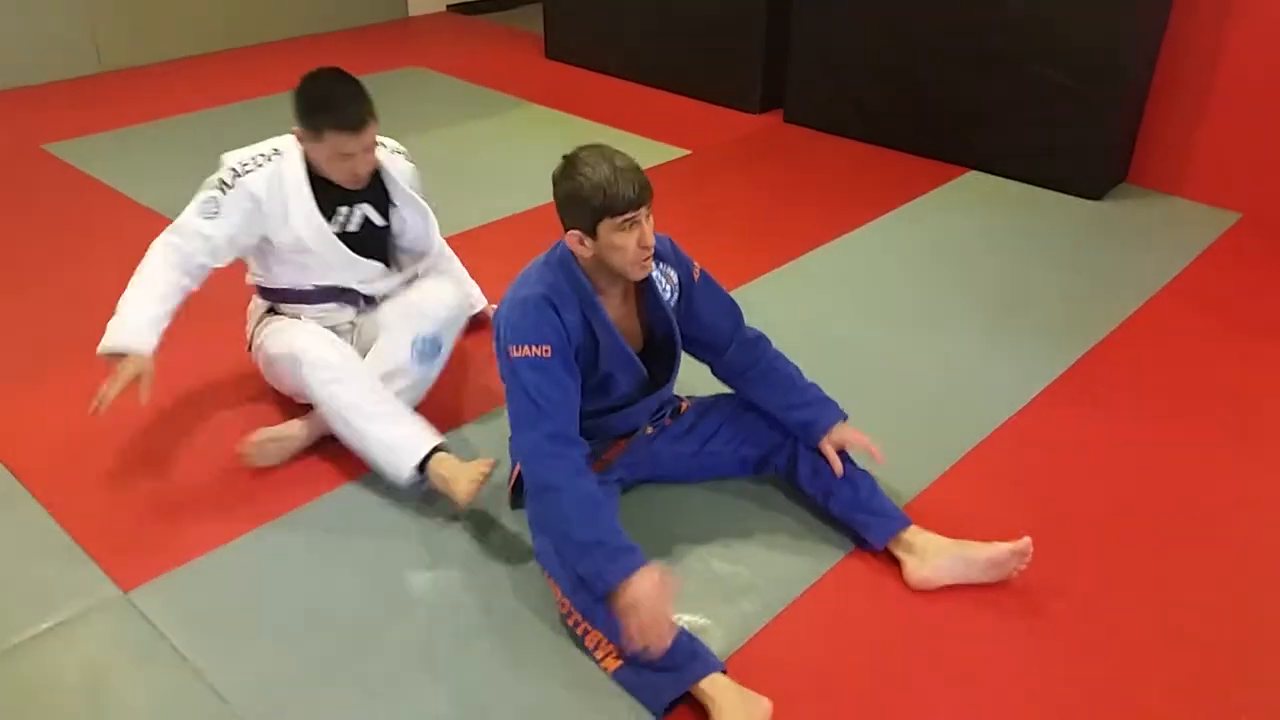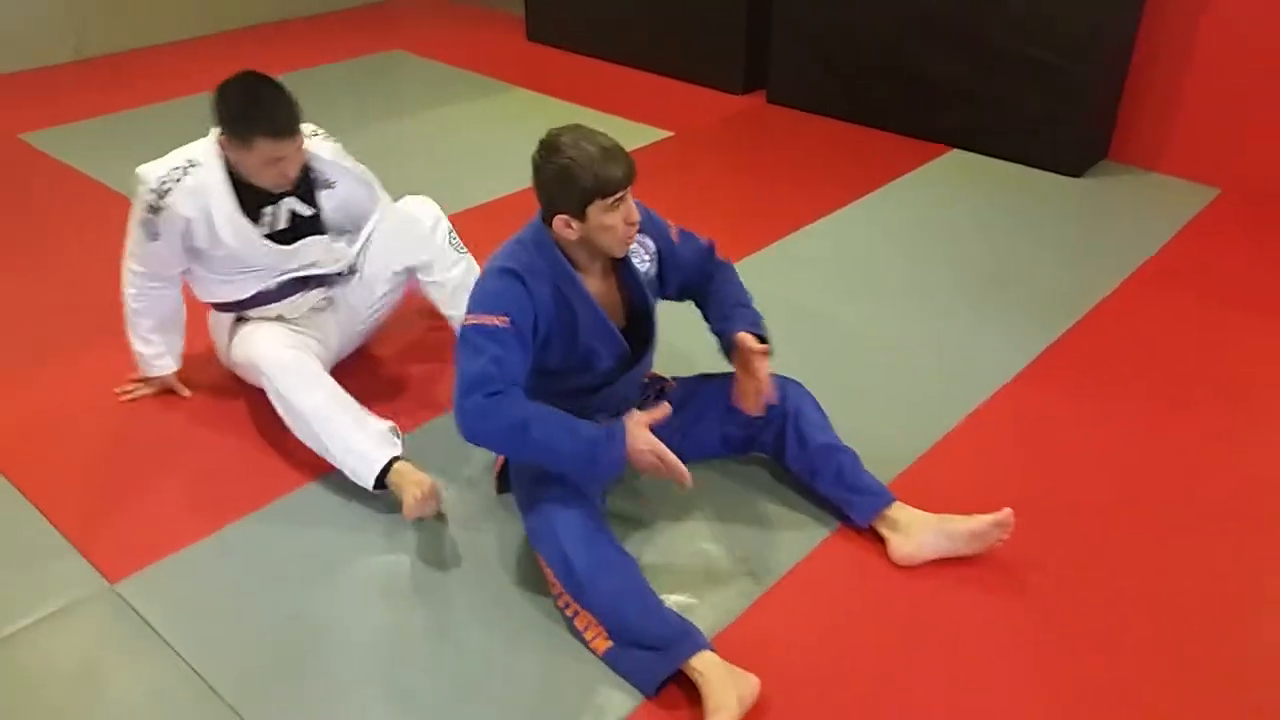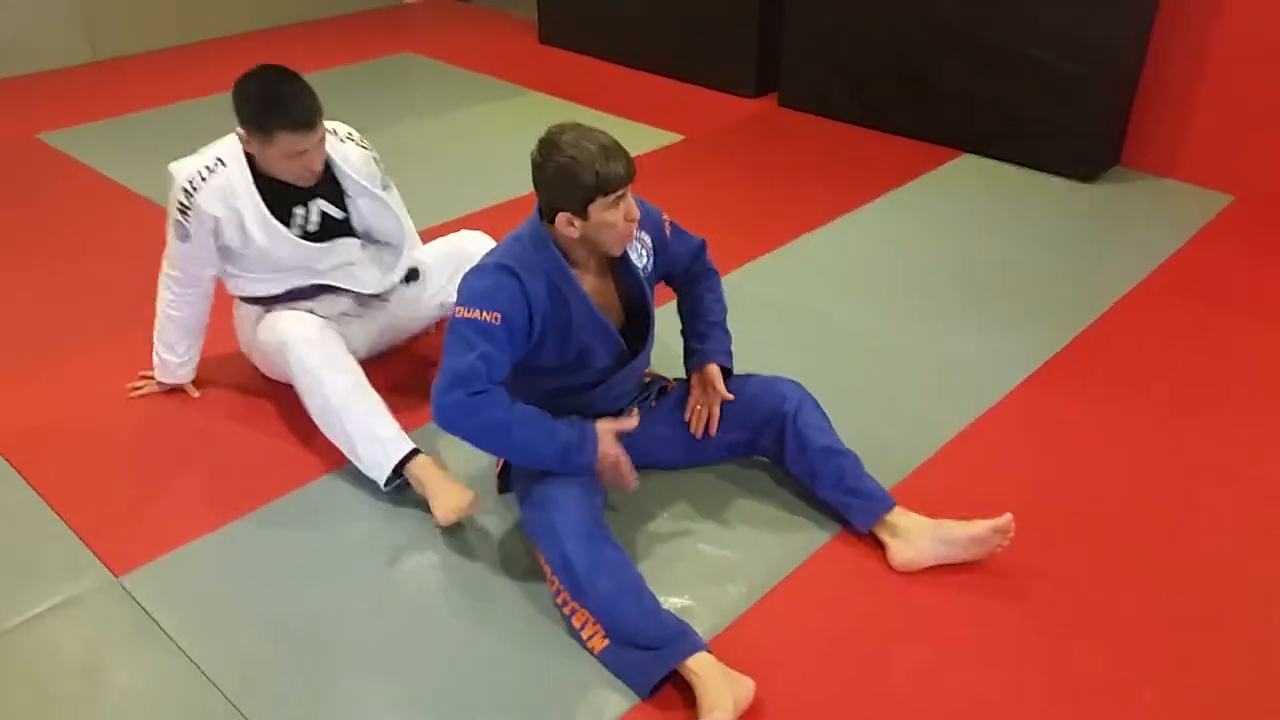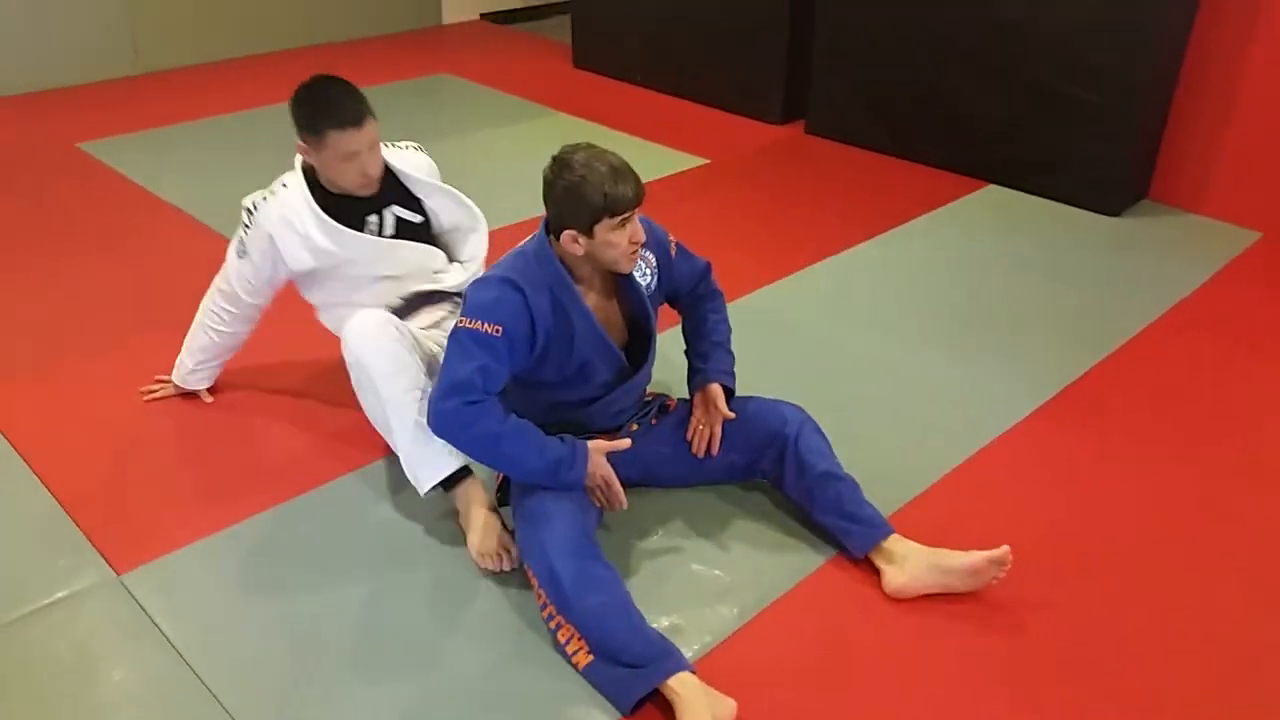
dt=0.3s
person 1, frame 1
left shoulder: (661, 261)
right shoulder: (535, 311)
left elbow: (737, 348)
right elbow: (550, 456)
left wrist: (821, 415)
right wrist: (621, 568)
left hip: (652, 424)
right hip: (572, 458)
left knee: (790, 428)
right knee: (579, 555)
left ankle: (914, 546)
person 1, frame 2
left shoulder: (638, 232)
right shoulder: (510, 286)
left elbow: (708, 271)
right elbow: (482, 411)
left wrist: (741, 334)
right wrist: (610, 444)
left hip: (635, 408)
right hip: (561, 440)
left knee: (776, 401)
right knee: (566, 533)
left ankle: (898, 522)
right ankle: (709, 672)
person 1, frame 3
left shoulder: (635, 226)
right shoulder: (505, 283)
left elbow: (696, 270)
right elbow: (460, 403)
left wrist: (709, 357)
right wrist: (581, 444)
left hip: (633, 406)
right hip: (555, 443)
left knee: (778, 402)
right knee: (565, 528)
left ankle: (898, 528)
person 1, frame 4
left shoulder: (643, 247)
right shoulder: (509, 296)
left elbow: (701, 291)
right elbow: (456, 410)
left wrist: (713, 377)
right wrist: (568, 463)
left hip: (635, 425)
right hip: (558, 457)
left knee: (781, 426)
right knee: (556, 546)
left ankle: (895, 554)
person 2, frame 1
left shoulder: (394, 165)
right shoulder: (256, 178)
left elbow: (426, 246)
right elbow: (178, 251)
left wrist: (473, 303)
right wrist: (132, 343)
left hip: (376, 319)
right hip: (295, 325)
left knee: (442, 301)
right knee: (323, 358)
left ankle: (313, 428)
right ankle: (438, 466)
person 2, frame 2
left shoulder: (316, 151)
right shoulder: (176, 191)
left elbow: (376, 217)
right elbow: (150, 280)
left wrist: (410, 273)
right wrist: (158, 363)
left hip: (342, 296)
right hip: (263, 326)
left knee: (416, 215)
right knee: (278, 361)
right ankle: (397, 473)
person 2, frame 3
left shoulder: (346, 150)
right shoulder: (206, 189)
left elbow: (396, 233)
right elbow: (184, 282)
left wrist: (428, 294)
right wrist: (174, 367)
left hip: (374, 294)
right hip: (288, 319)
left knee: (470, 250)
right knee: (301, 339)
right ankle: (418, 470)
person 2, frame 4
left shoulder: (411, 164)
right shoulder: (279, 217)
left elbow: (466, 228)
right elbow: (235, 299)
right wrist: (192, 374)
right hip: (404, 349)
right knee: (369, 331)
right ankle: (468, 495)
